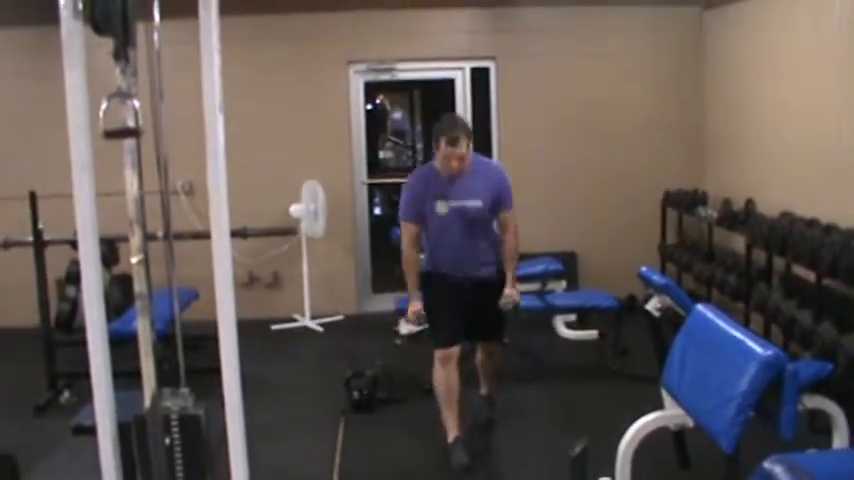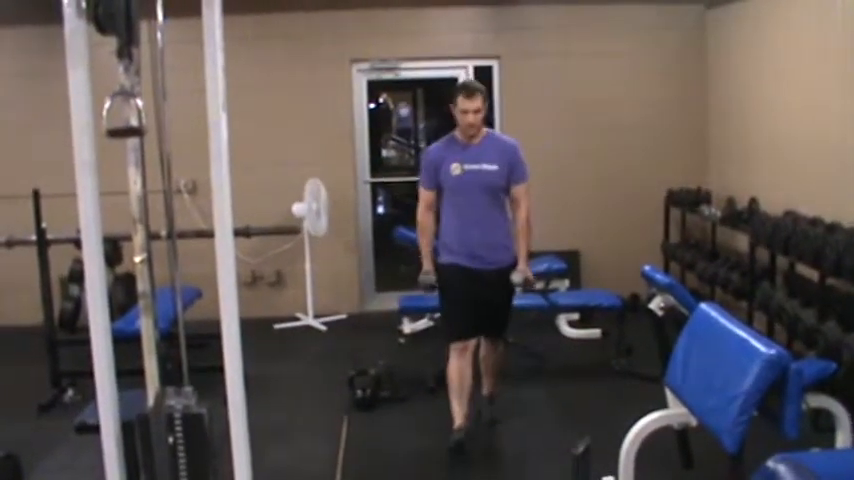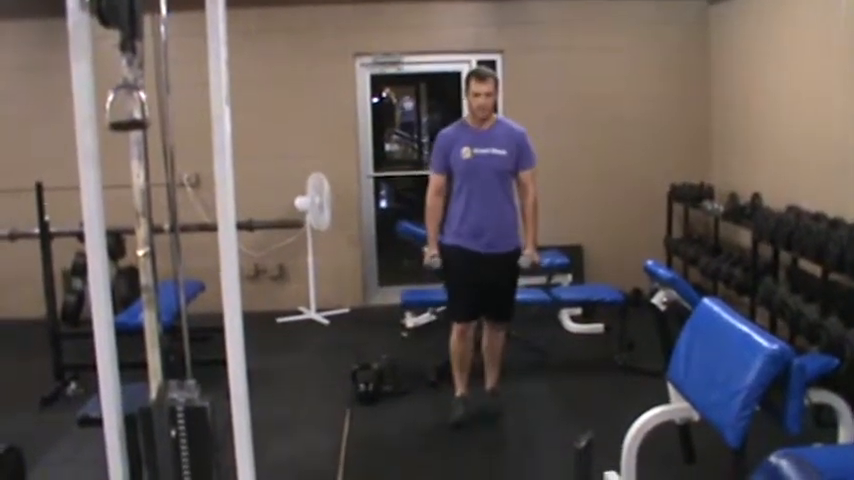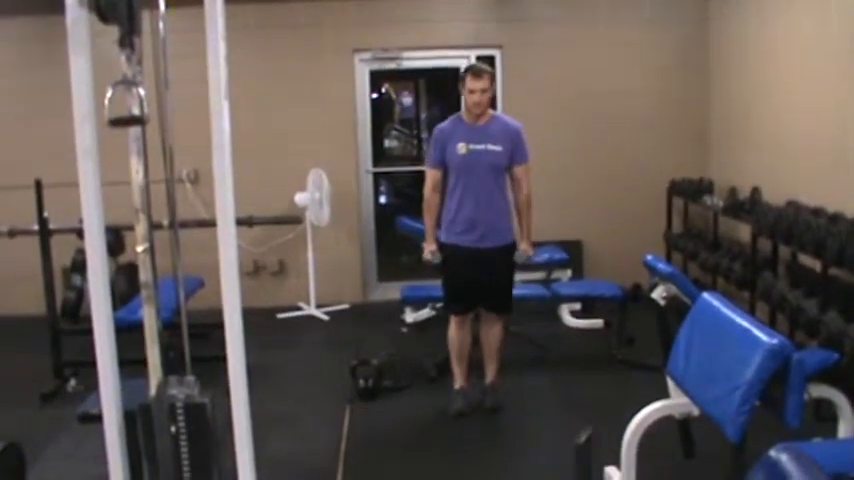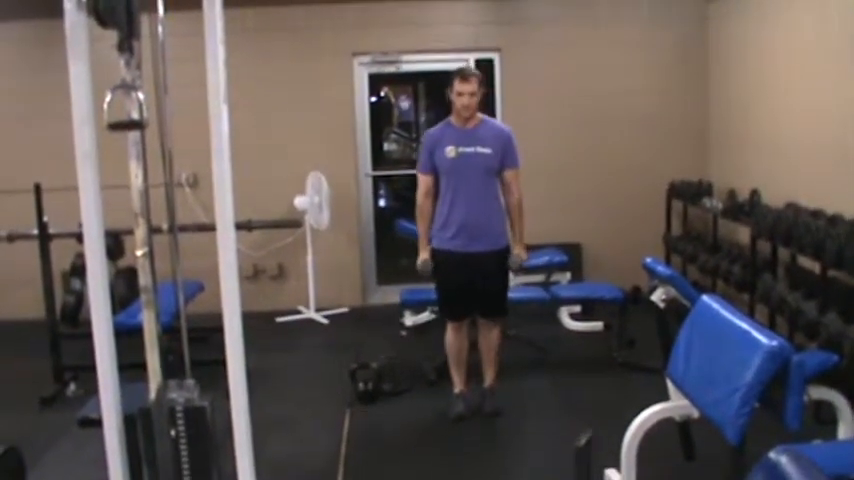
dt=0.3s
person 1, frame 1
left shoulder: (493, 175)
right shoulder: (418, 185)
left elbow: (508, 229)
right elbow: (410, 244)
left wrist: (510, 283)
right wrist: (414, 296)
left hip: (488, 274)
right hip: (440, 275)
left knee: (489, 343)
right knee: (446, 356)
left ankle: (486, 394)
right ankle: (454, 437)
person 1, frame 2
left shoulder: (507, 150)
right shoulder: (436, 154)
left elbow: (520, 207)
right elbow: (426, 210)
left wrist: (523, 260)
right wrist: (427, 261)
left hip: (500, 263)
right hip: (455, 265)
left knee: (493, 338)
right knee: (461, 345)
left ankle: (488, 394)
right ankle: (459, 424)
person 1, frame 3
left shoulder: (516, 136)
right shoulder: (448, 138)
left elbow: (527, 192)
right elbow: (436, 194)
left wrist: (530, 243)
right wrist: (432, 243)
left hip: (503, 248)
right hip: (460, 247)
left knee: (496, 322)
right knee: (462, 325)
left ankle: (491, 388)
right ankle: (460, 393)
person 1, frame 4
left shoulder: (511, 131)
right shoulder: (444, 133)
left elbow: (521, 188)
right elbow: (432, 189)
left wrist: (525, 238)
right wrist: (430, 239)
left hip: (499, 242)
right hip: (456, 242)
left knee: (493, 315)
right knee: (460, 317)
left ankle: (490, 383)
right ankle: (460, 386)
person 1, frame 5
left shoulder: (500, 135)
right shoulder: (434, 139)
left elbow: (512, 191)
right elbow: (425, 196)
left wrist: (518, 241)
right wrist: (424, 246)
left hip: (492, 247)
right hip: (449, 248)
left knee: (490, 322)
right knee: (456, 323)
left ankle: (489, 386)
right ankle: (459, 391)
